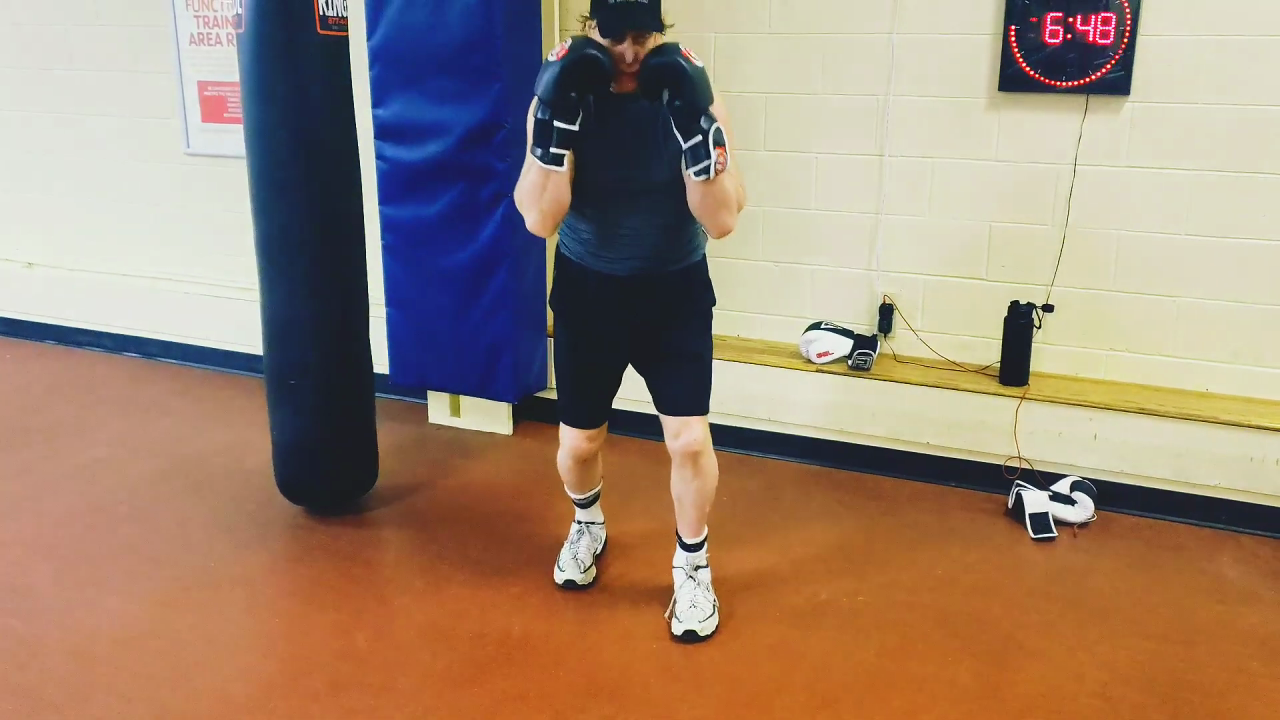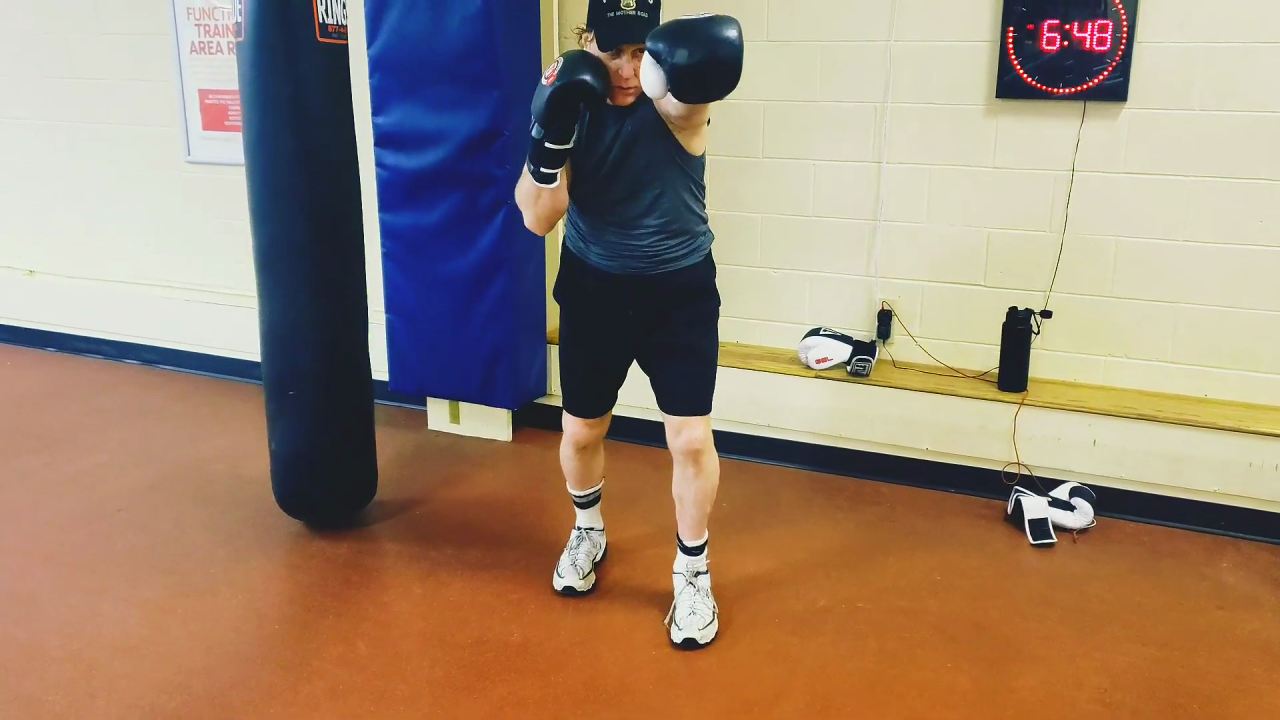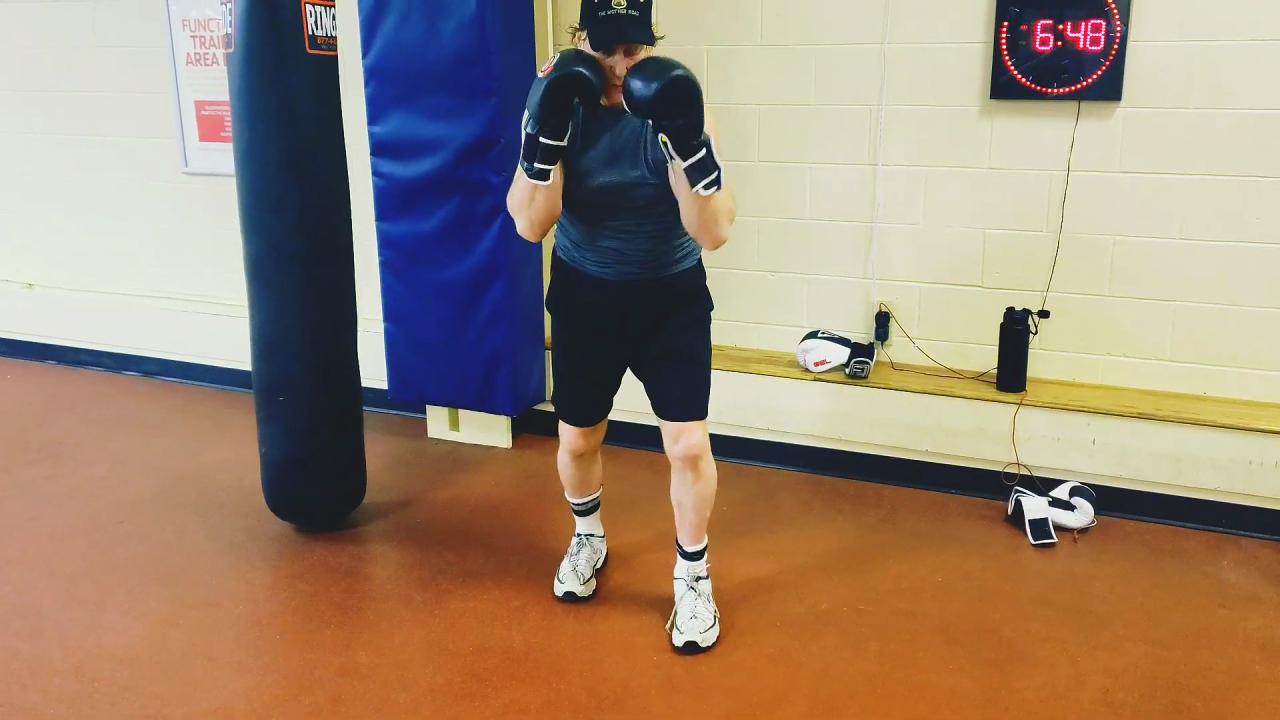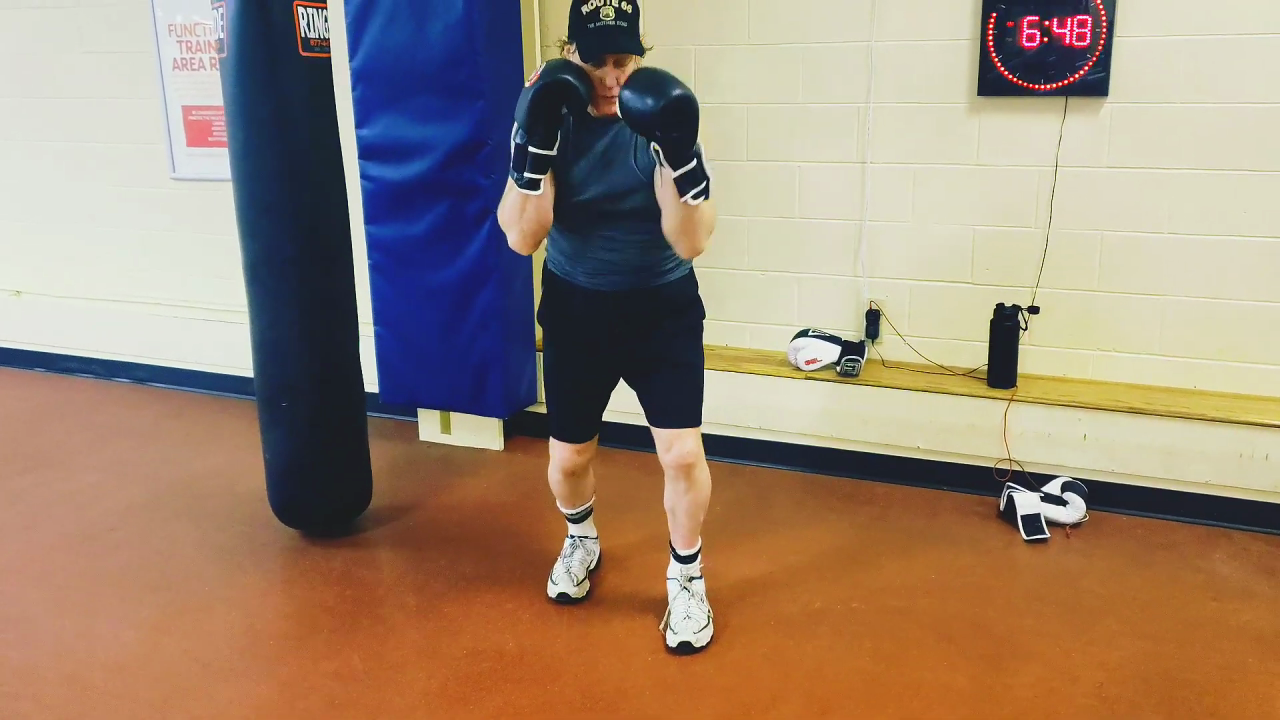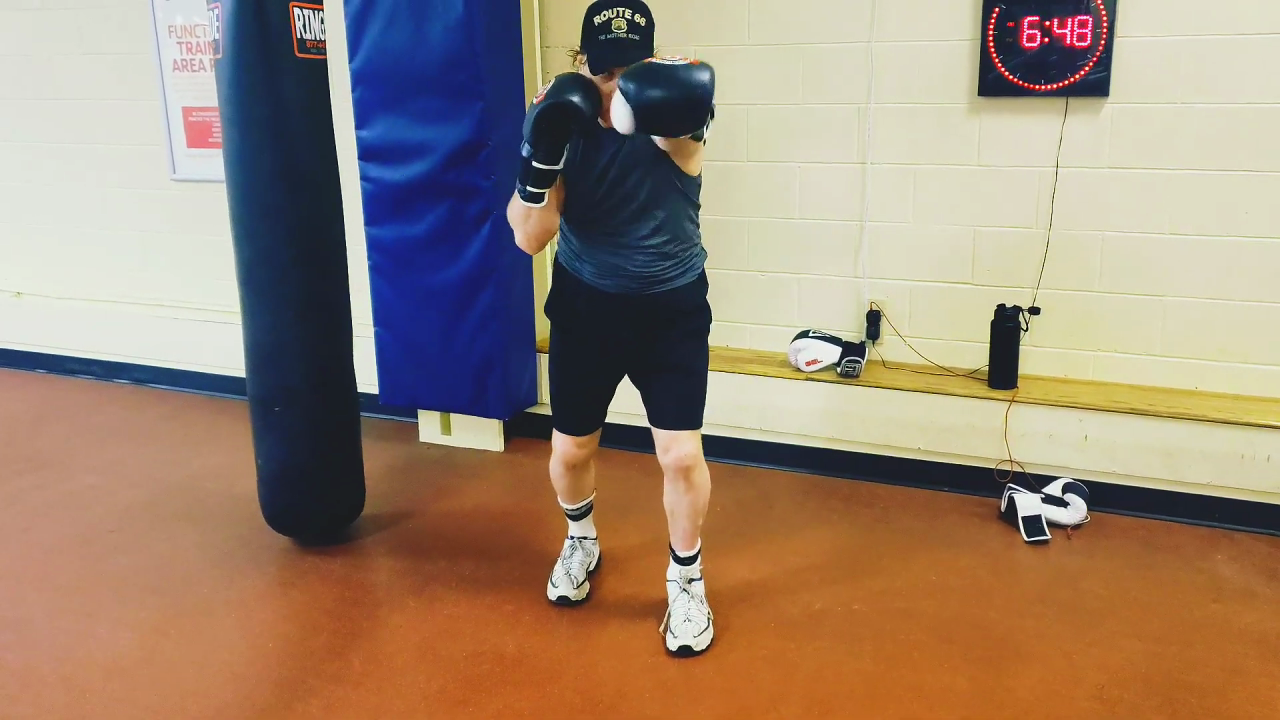
dt=1s
person 1, frame 1
left shoulder: (691, 101)
right shoulder: (560, 98)
left elbow: (721, 221)
right elbow: (539, 220)
left wrist: (696, 122)
right wrist: (556, 118)
left hip: (675, 292)
right hip: (588, 292)
left knee: (689, 441)
right knee: (578, 442)
left ankle: (692, 566)
right ankle: (588, 525)
person 1, frame 2
left shoulder: (672, 98)
right shoulder: (570, 101)
left elbow: (688, 87)
right elbow: (537, 218)
left wrist: (690, 67)
right wrist: (550, 132)
left hip: (680, 290)
right hip: (593, 288)
left knee: (691, 439)
right knee: (581, 430)
left ankle: (692, 572)
right ankle: (588, 531)
person 1, frame 3
left shoulder: (674, 112)
right shoulder: (560, 107)
left elbow: (712, 233)
right elbow: (530, 225)
left wrist: (687, 138)
right wrist: (545, 131)
left hip: (671, 298)
right hip: (585, 297)
left knee: (688, 445)
right knee: (577, 439)
left ankle: (693, 576)
right ankle: (588, 538)
person 1, frame 4
left shoulder: (662, 120)
right shoulder: (545, 117)
left elbow: (689, 243)
right elbow: (522, 238)
left wrist: (682, 153)
right wrist: (535, 141)
left hip: (663, 309)
right hip: (576, 310)
left knee: (683, 455)
right knee: (568, 457)
left ankle: (686, 578)
right ankle: (581, 541)
person 1, frame 5
left shoulder: (668, 121)
right shoulder: (564, 121)
left elbow: (686, 112)
right elbow: (529, 237)
left wrist: (679, 102)
right wrist: (539, 153)
left hip: (671, 310)
right hip: (584, 307)
left knee: (681, 455)
right knee: (570, 449)
left ankle: (686, 579)
right ankle: (581, 540)
